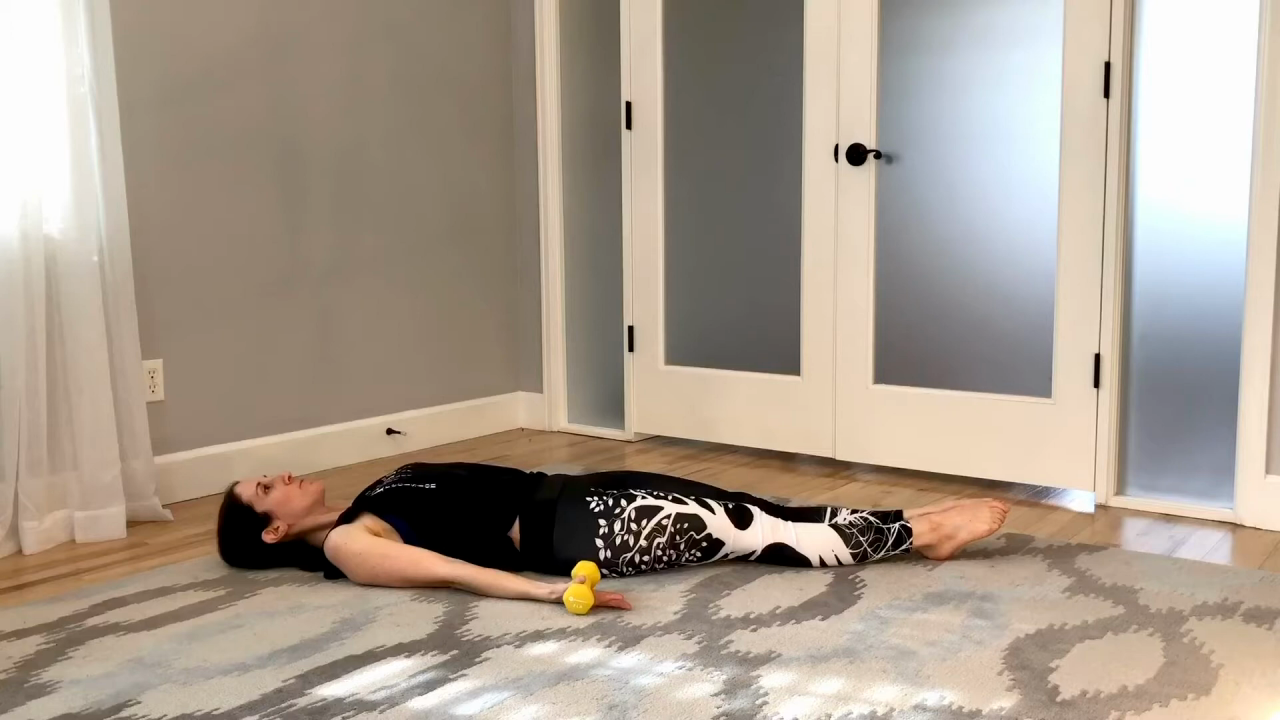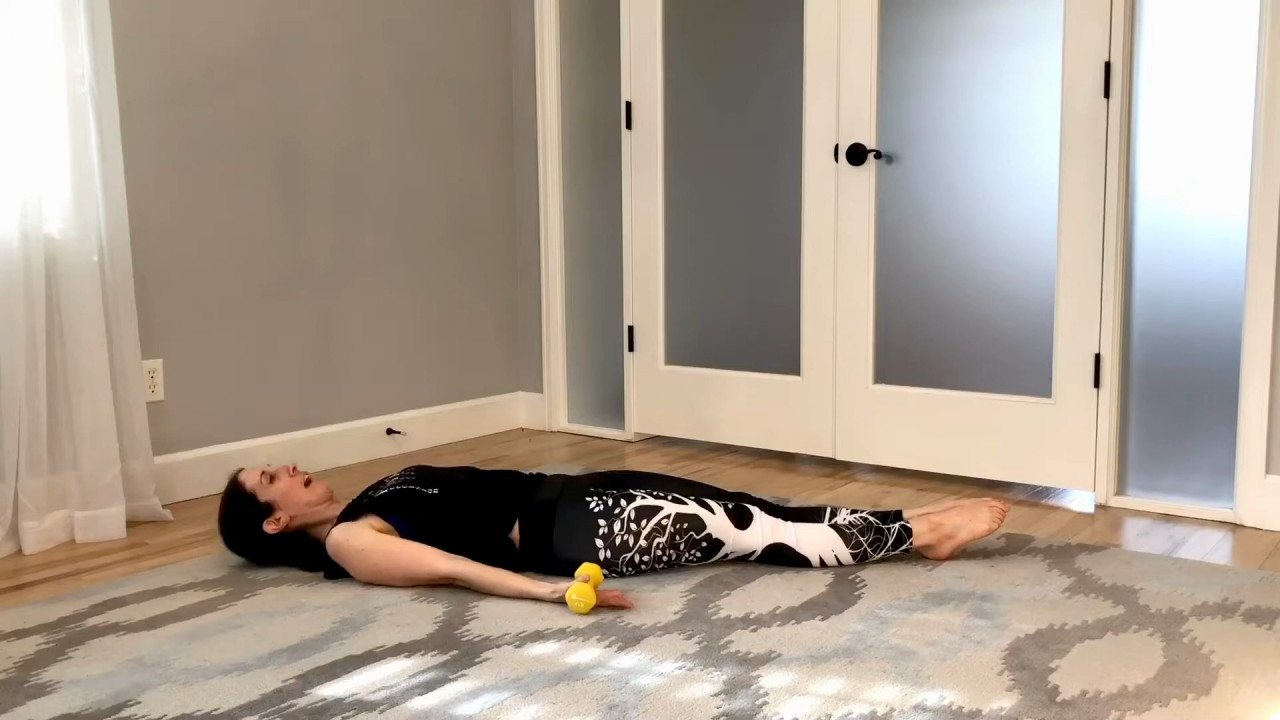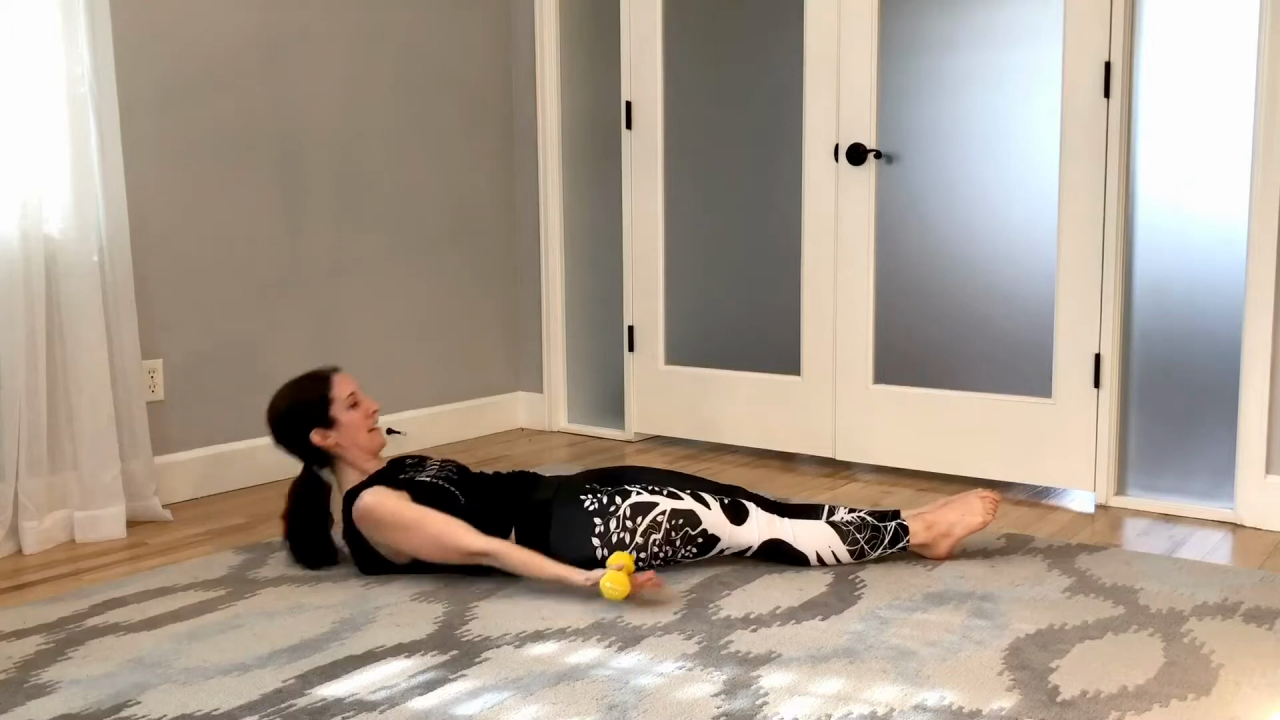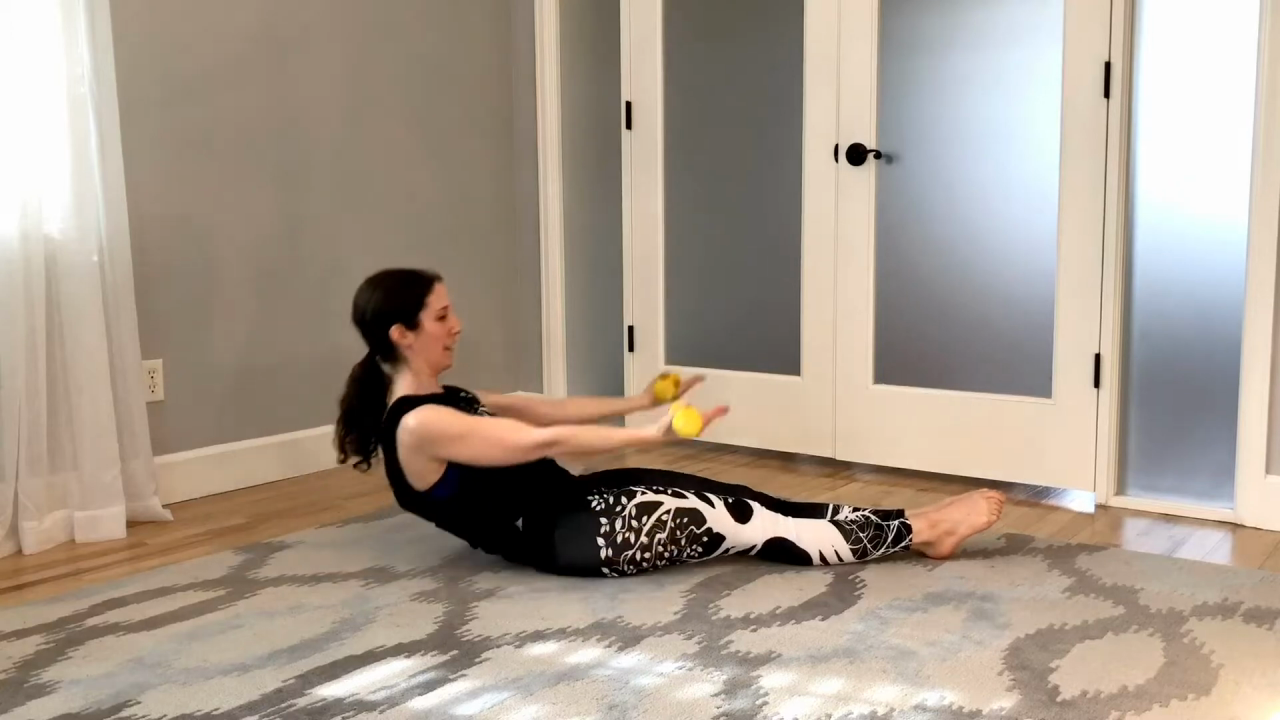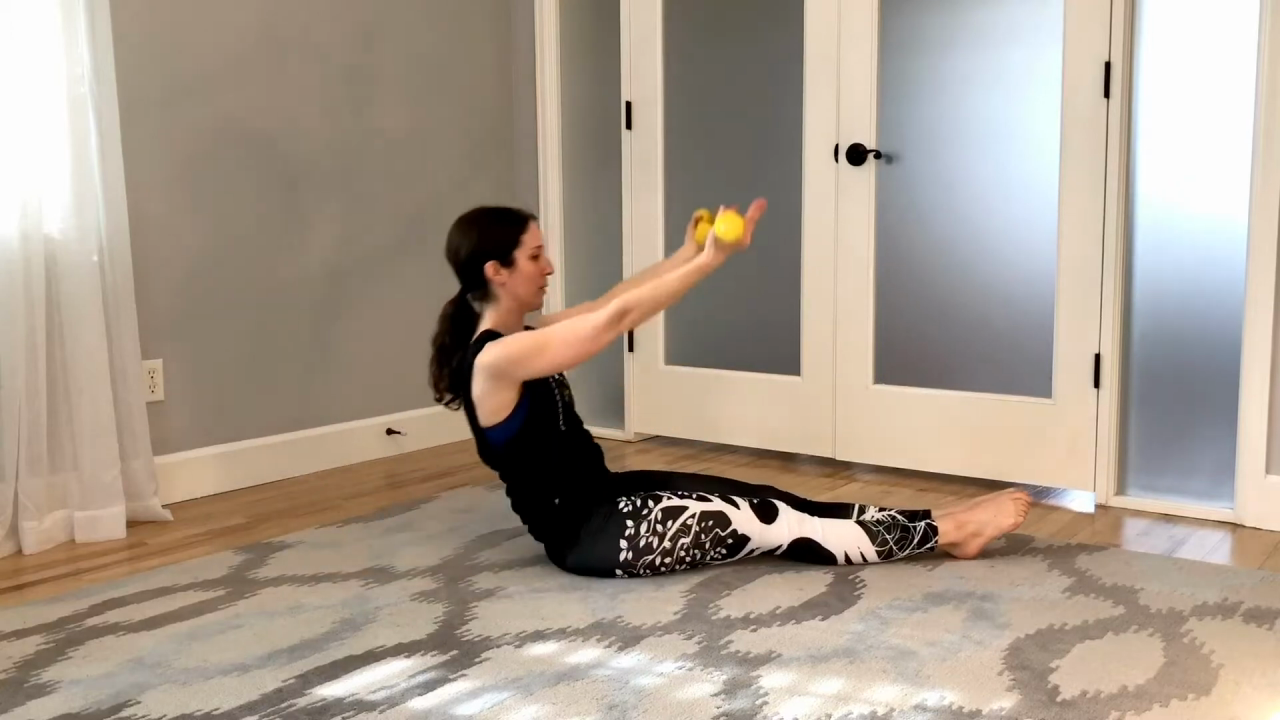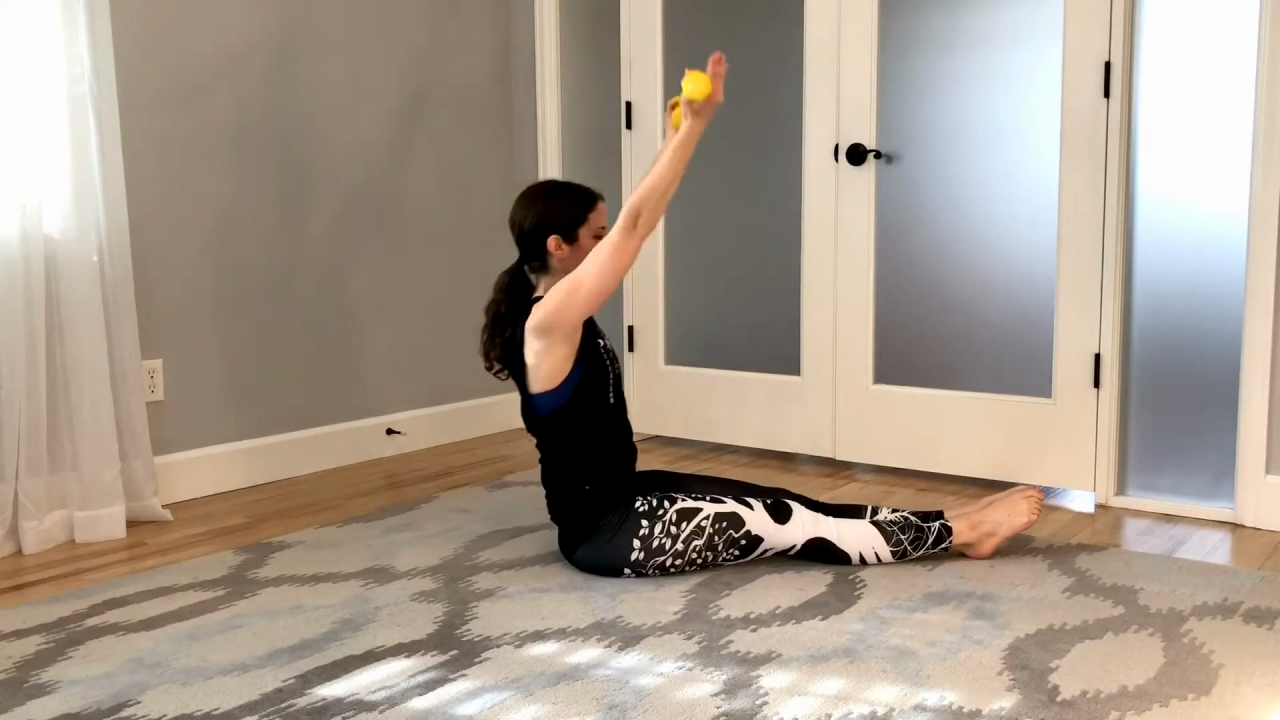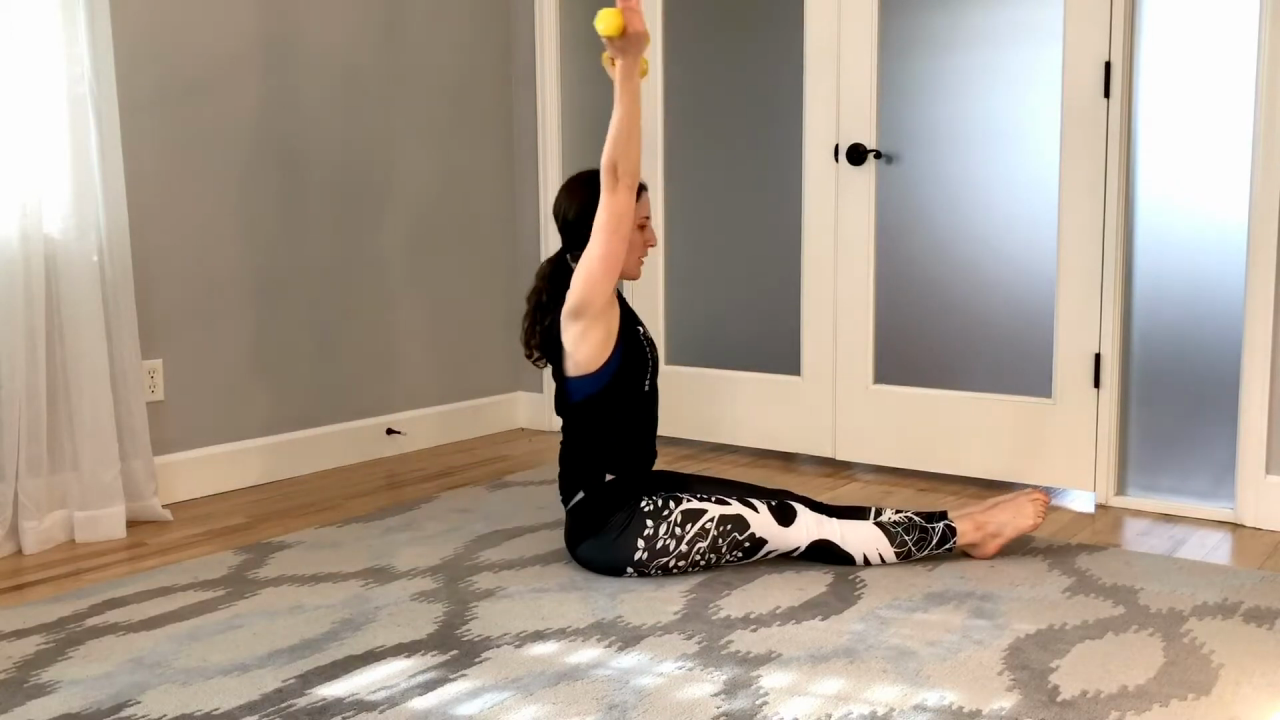
dt=0.3s
person 1, frame 1
left shoulder: (370, 508)
right shoulder: (346, 545)
right elbow: (450, 568)
right wrist: (550, 587)
left hip: (564, 497)
right hip: (565, 529)
left knee: (744, 505)
right knee: (748, 529)
left ankle: (908, 521)
right ankle: (914, 532)
person 1, frame 2
left shoulder: (367, 506)
right shoulder: (346, 541)
right elbow: (452, 565)
right wrist: (554, 589)
left hip: (562, 496)
right hip: (566, 530)
left knee: (742, 508)
right knee: (746, 530)
left ankle: (906, 522)
right ankle: (912, 533)
person 1, frame 3
left shoulder: (391, 473)
right shoulder: (369, 507)
right elbow: (480, 547)
right wrist: (584, 578)
left hip: (562, 504)
right hip: (563, 531)
left knee: (730, 506)
right knee: (741, 528)
left ankle: (896, 526)
right ankle: (909, 528)
person 1, frame 4
left shoulder: (440, 398)
right shoulder: (417, 425)
left elbow: (542, 410)
right elbow: (547, 442)
left wrist: (637, 401)
right wrist: (652, 435)
left hip: (576, 500)
right hip: (566, 537)
left knee: (744, 506)
right knee: (741, 523)
left ankle: (910, 525)
right ankle: (916, 530)
person 1, frame 5
left shoulder: (513, 341)
right shoulder: (498, 359)
left elbow: (609, 310)
right elbow: (615, 318)
left wrist: (689, 255)
right wrist: (707, 262)
left hip: (604, 505)
right hip: (585, 534)
left knee: (765, 505)
right knee: (766, 526)
left ankle: (934, 525)
right ankle: (942, 528)
person 1, frame 6
left shoulder: (559, 309)
right shoulder: (549, 319)
left elbow: (633, 226)
right elbow: (633, 225)
left wrist: (683, 133)
right wrist: (694, 126)
left hip: (626, 502)
right hip: (604, 529)
left knee: (786, 509)
right knee: (783, 525)
left ankle: (946, 526)
right ankle: (955, 533)
person 1, frame 7
left shoulder: (599, 306)
right shoulder: (586, 305)
left elbow: (616, 189)
right elbow: (616, 188)
left wrist: (626, 74)
right wrist: (627, 71)
left hip: (631, 500)
right hip: (611, 527)
left knee: (794, 510)
right knee: (788, 527)
left ankle: (954, 525)
right ankle: (962, 532)
